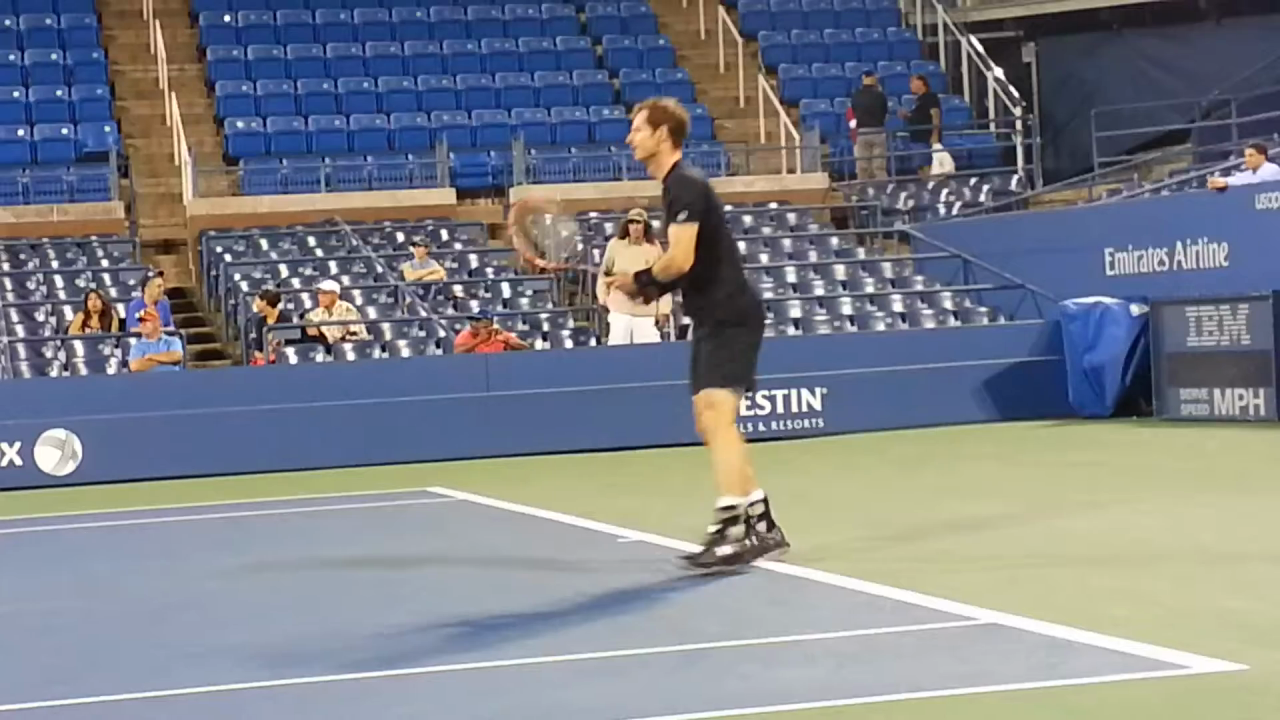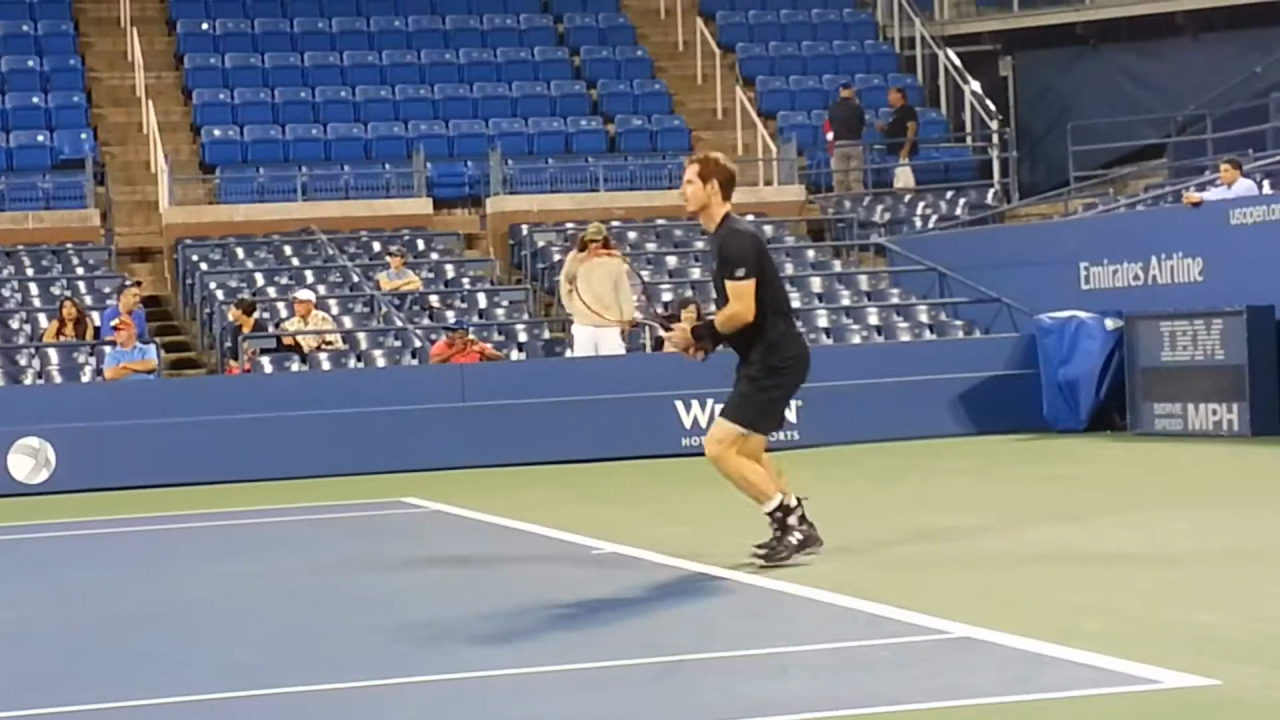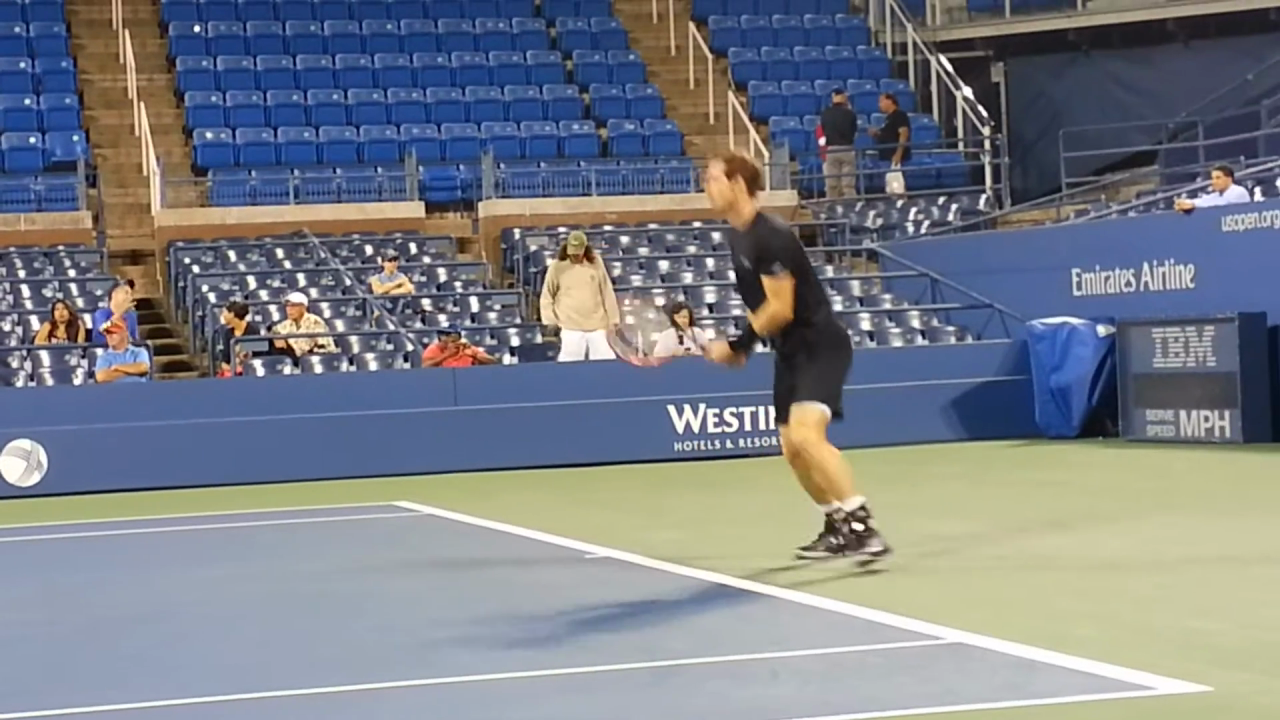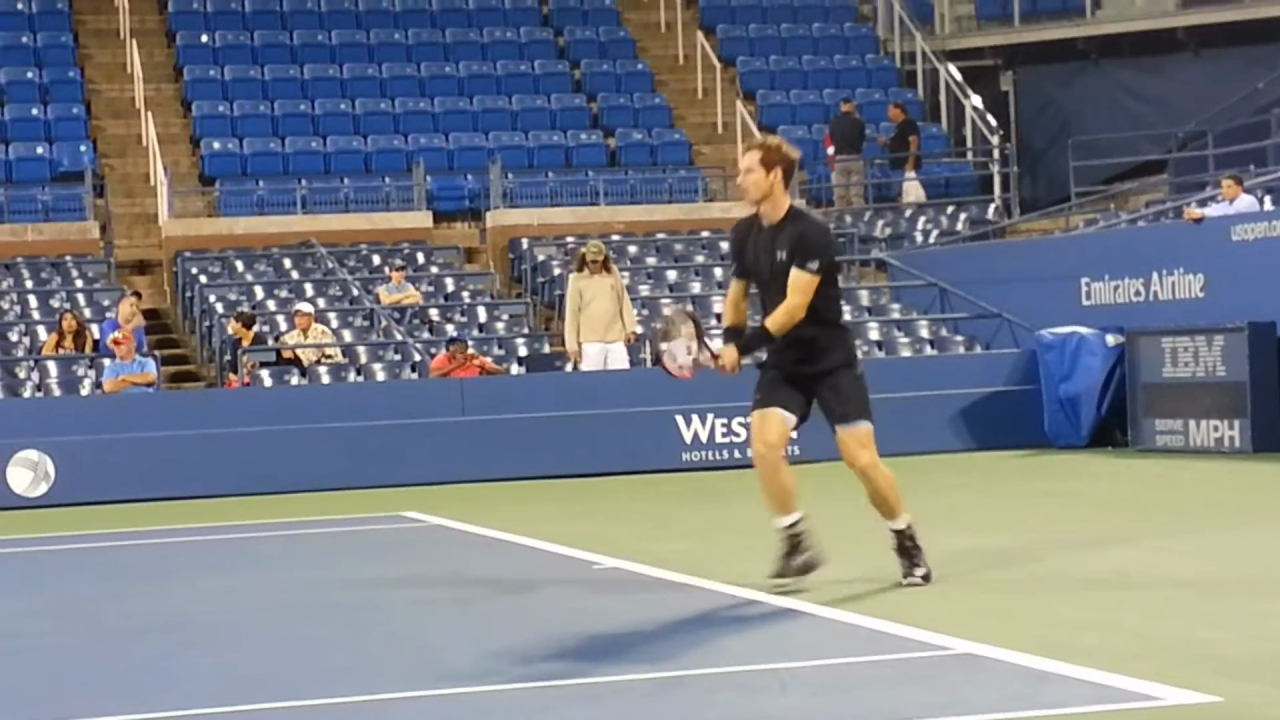
dt=0.4s
person 1, frame 1
left shoulder: (685, 184)
right shoulder: (677, 184)
left elbow: (681, 259)
left wrist: (639, 280)
right wrist: (651, 286)
left hip: (730, 317)
right hip: (715, 319)
left knee: (715, 415)
right knee: (713, 423)
left ankle: (727, 530)
right ankle: (760, 524)
person 1, frame 2
left shoulder: (736, 238)
right shoulder: (723, 236)
left elbow: (743, 312)
left wrist: (699, 334)
right wrist: (706, 335)
left hip: (776, 359)
right hip: (763, 357)
left knee: (720, 448)
right knee: (745, 449)
left ankle: (791, 525)
right ankle: (793, 521)
person 1, frame 3
left shoulder: (771, 236)
right shoulder: (738, 238)
left elbow: (782, 310)
left wrist: (739, 344)
right wrist: (739, 344)
left hip: (821, 347)
right hip: (793, 350)
left knee: (806, 435)
right knee: (793, 447)
left ankle: (863, 528)
right ankle: (837, 529)
person 1, frame 4
left shoulder: (810, 232)
right shoulder: (743, 233)
left elbow: (795, 307)
right elbow: (737, 294)
left wrist: (745, 346)
right wrist: (731, 341)
left hip: (830, 358)
right hip: (782, 363)
left knee: (862, 458)
right knee: (764, 444)
left ankle: (907, 544)
right ankle: (796, 543)
